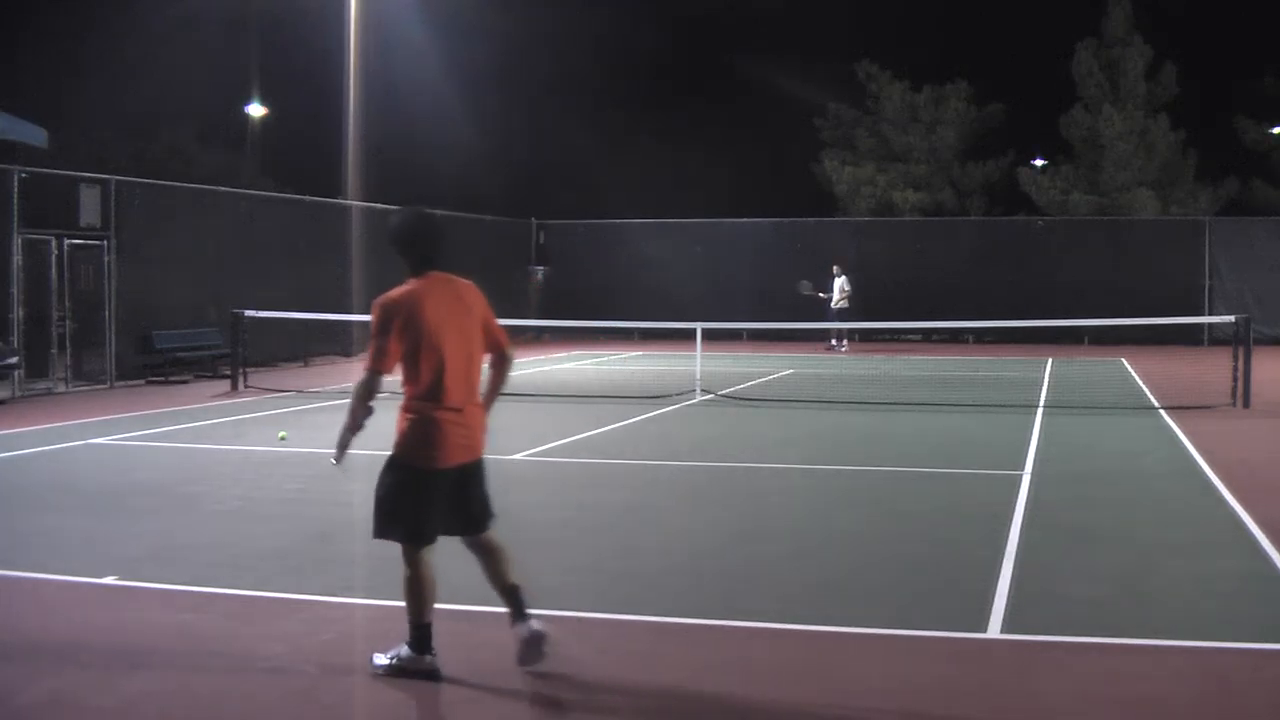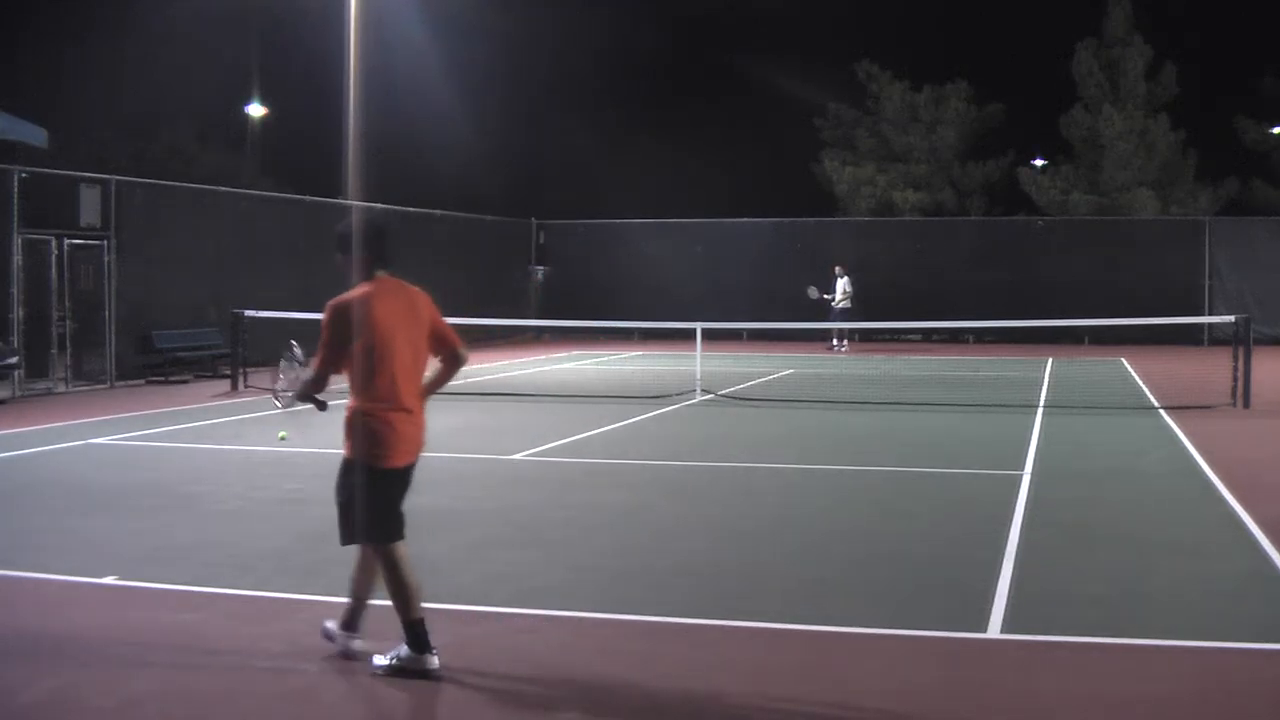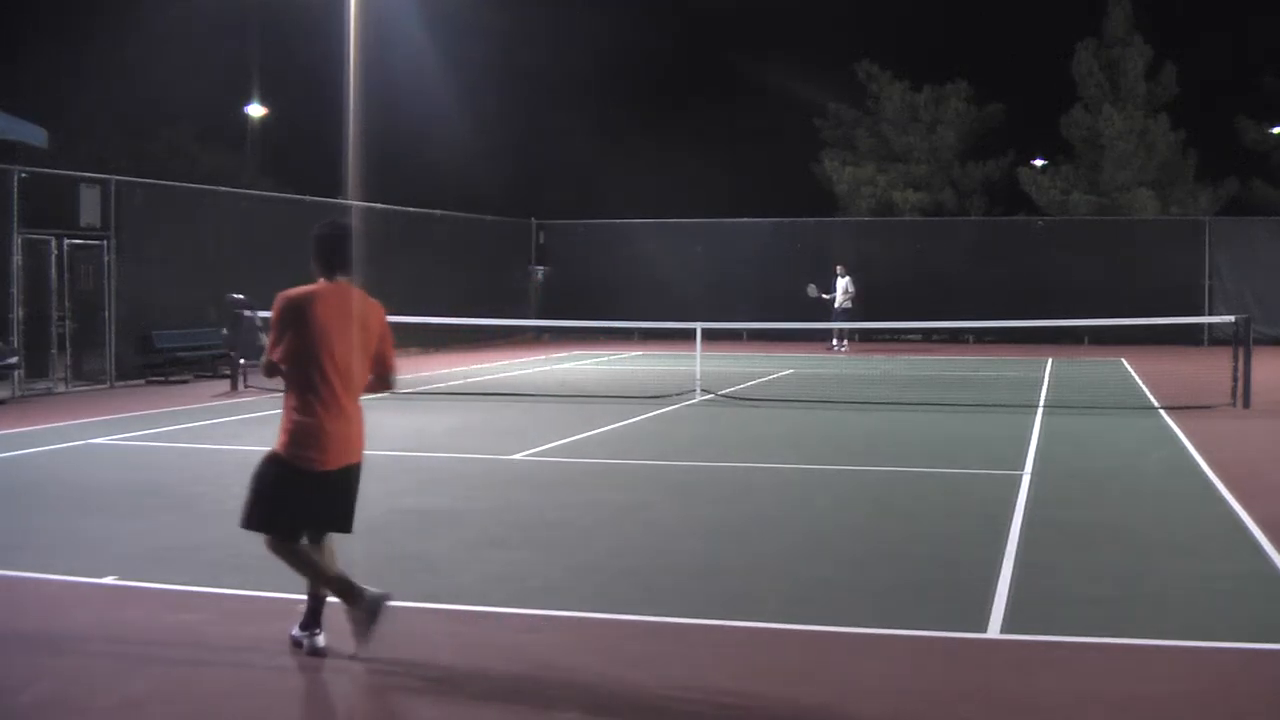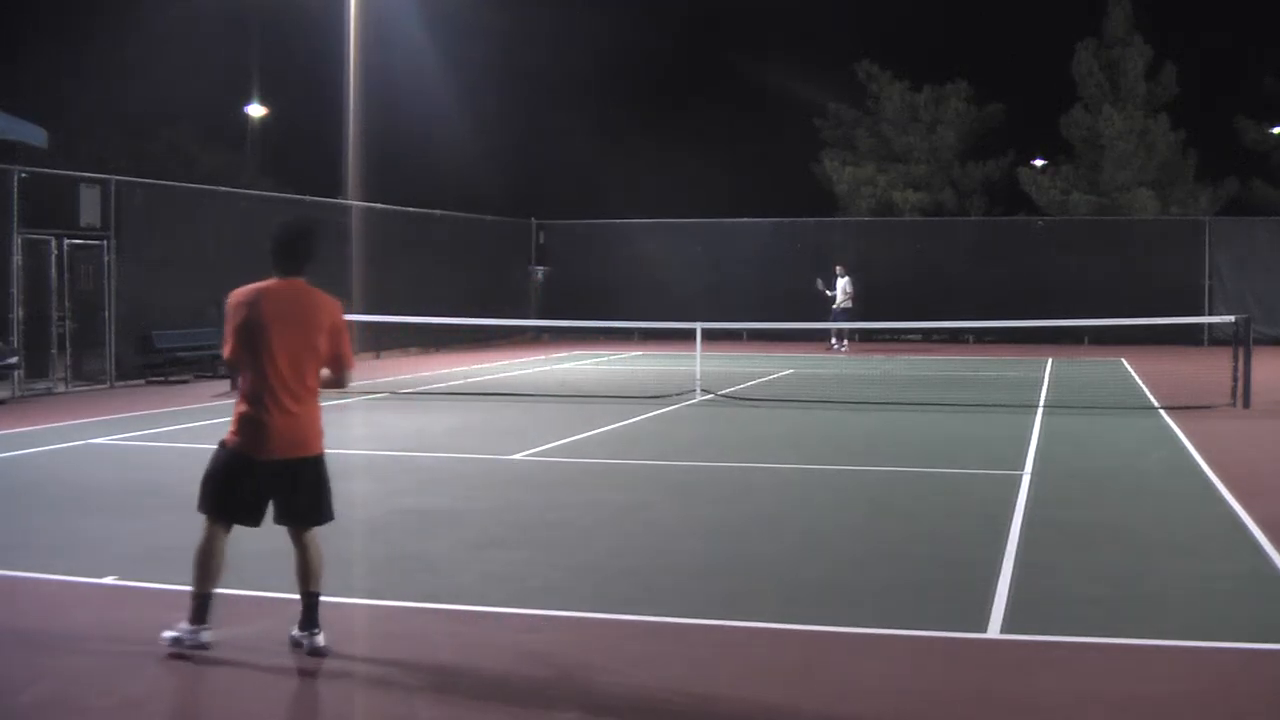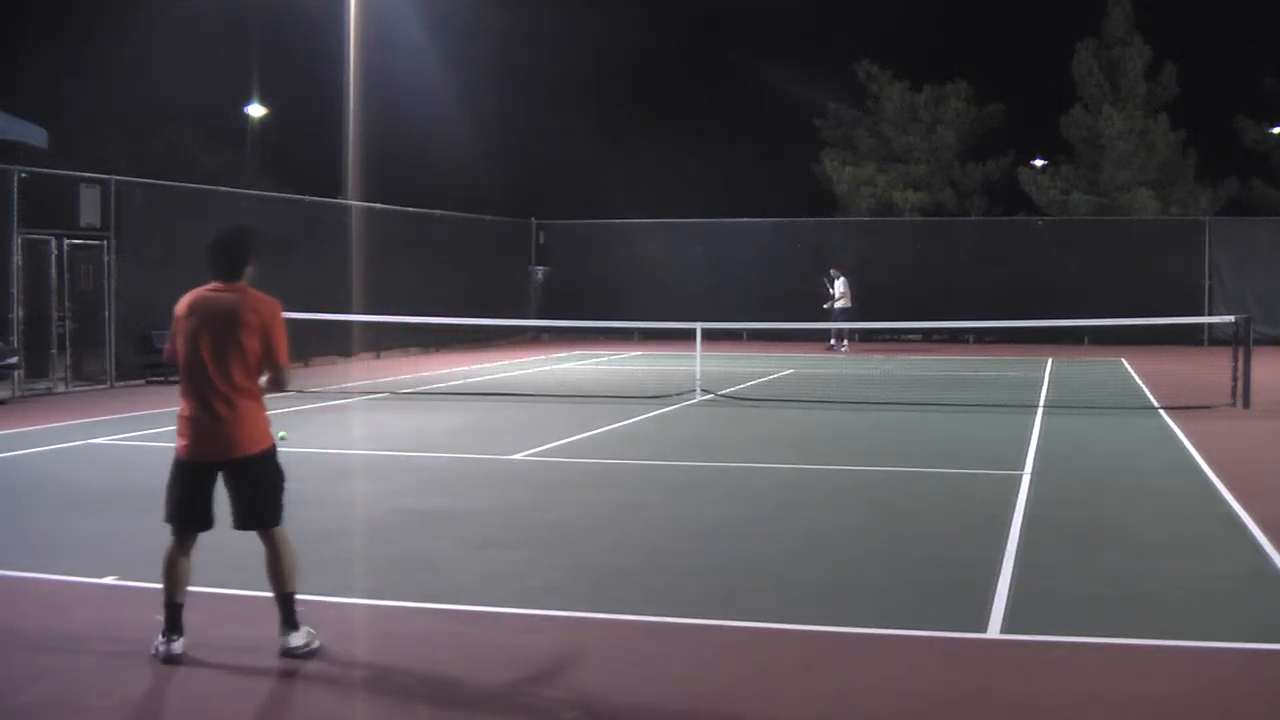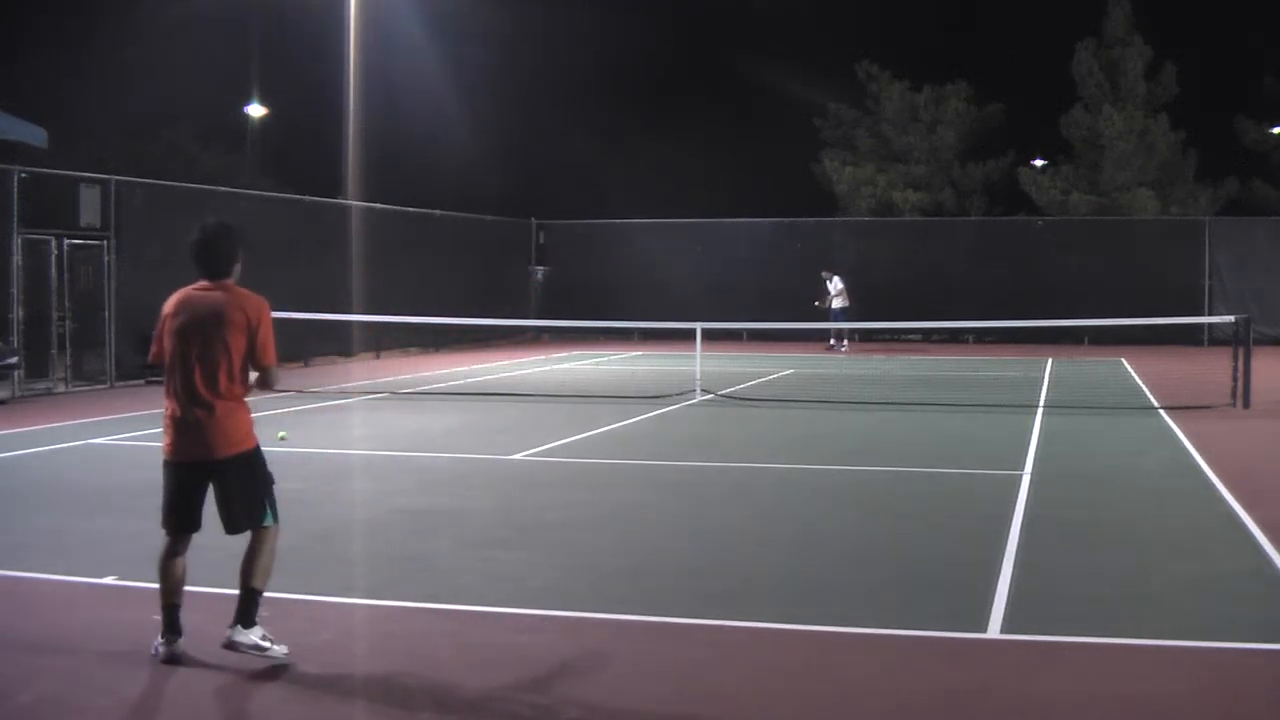
dt=0.3s
person 1, frame 1
left shoulder: (395, 304)
right shoulder: (470, 293)
left elbow: (373, 380)
right elbow: (503, 358)
left wrist: (352, 423)
left hip: (423, 441)
right hip: (468, 439)
left knee: (415, 548)
right knee: (479, 534)
left ankle: (420, 651)
right ankle: (523, 622)
person 1, frame 2
left shoulder: (345, 308)
right shoulder: (418, 299)
left elbow: (318, 380)
right elbow: (458, 358)
left wrist: (301, 388)
left hip: (372, 442)
right hip: (409, 439)
left knee: (385, 544)
right knee: (372, 536)
left ankle: (420, 648)
right ankle: (349, 628)
person 1, frame 3
left shoulder: (294, 302)
right shoulder: (373, 310)
left elbow: (272, 367)
right elbow: (384, 381)
left wrist: (284, 362)
left hip: (303, 443)
right hip: (348, 444)
left knee: (281, 540)
right knee: (318, 536)
left ankle: (359, 596)
right ankle: (311, 627)
person 1, frame 4
left shoulder: (243, 299)
right shoulder: (327, 308)
left elbow: (233, 361)
right elbow: (340, 378)
left hip: (252, 435)
right hip: (304, 439)
left knee: (216, 526)
right knee: (304, 532)
left ankle: (197, 624)
right ankle: (310, 629)
person 1, frame 5
left shoulder: (185, 306)
right shoulder: (263, 307)
left elbow: (177, 365)
right elbow: (278, 377)
left hip: (195, 439)
right hip: (248, 438)
left knee: (182, 537)
right knee: (272, 531)
left ankle: (171, 635)
right ankle: (292, 630)
person 1, frame 6
left shoulder: (174, 304)
right shoulder: (252, 306)
left elbow: (161, 365)
right elbow: (268, 380)
left hip: (181, 441)
right hip: (231, 440)
left knee: (177, 538)
right knee: (265, 529)
left ankle: (169, 636)
right ankle: (244, 626)
